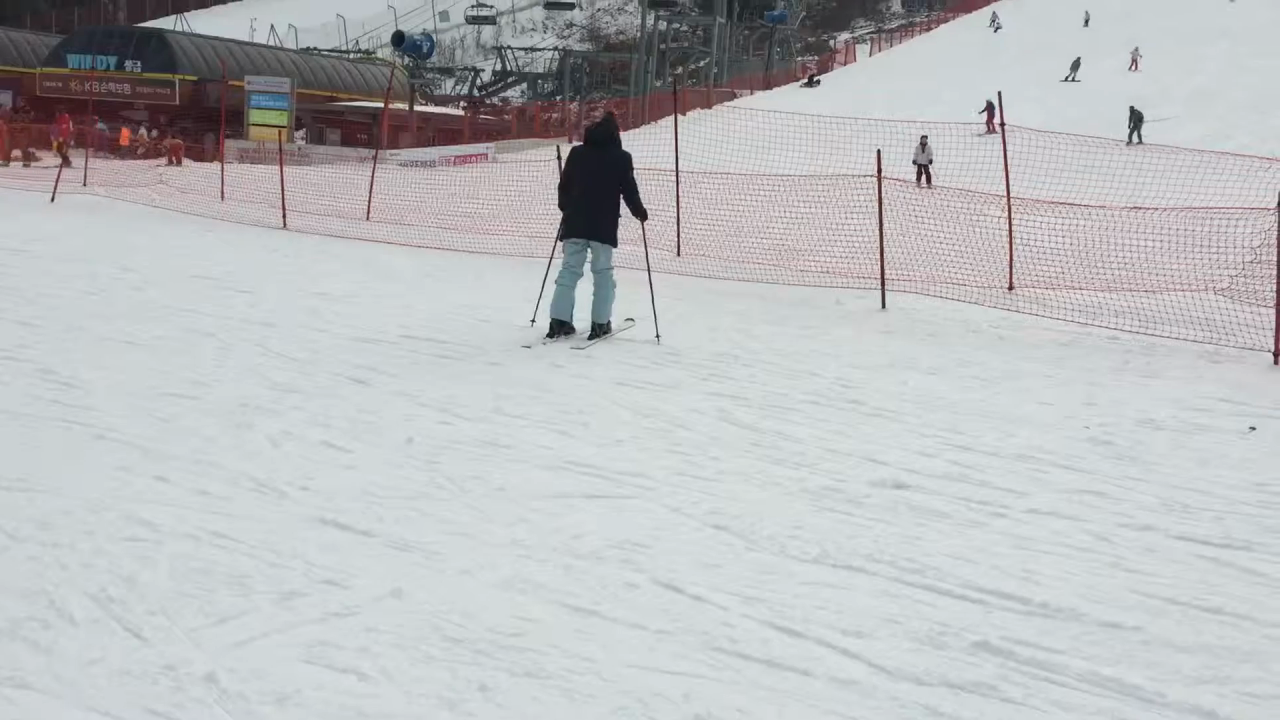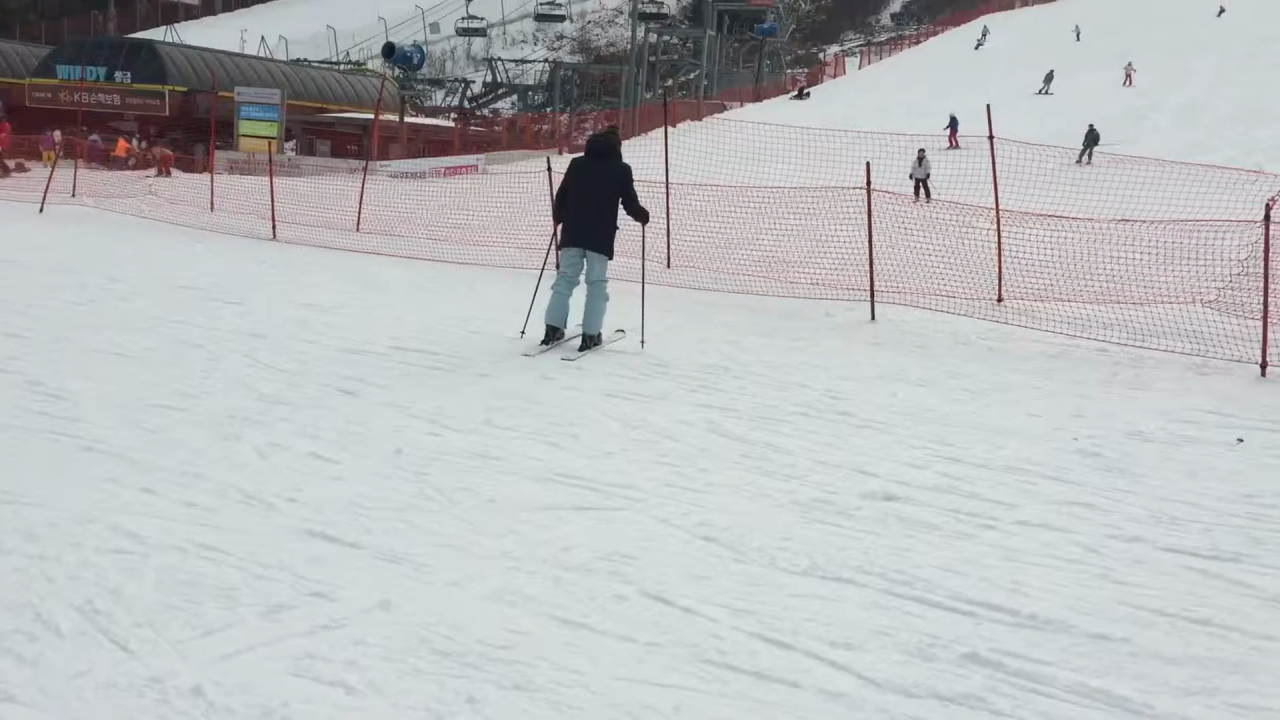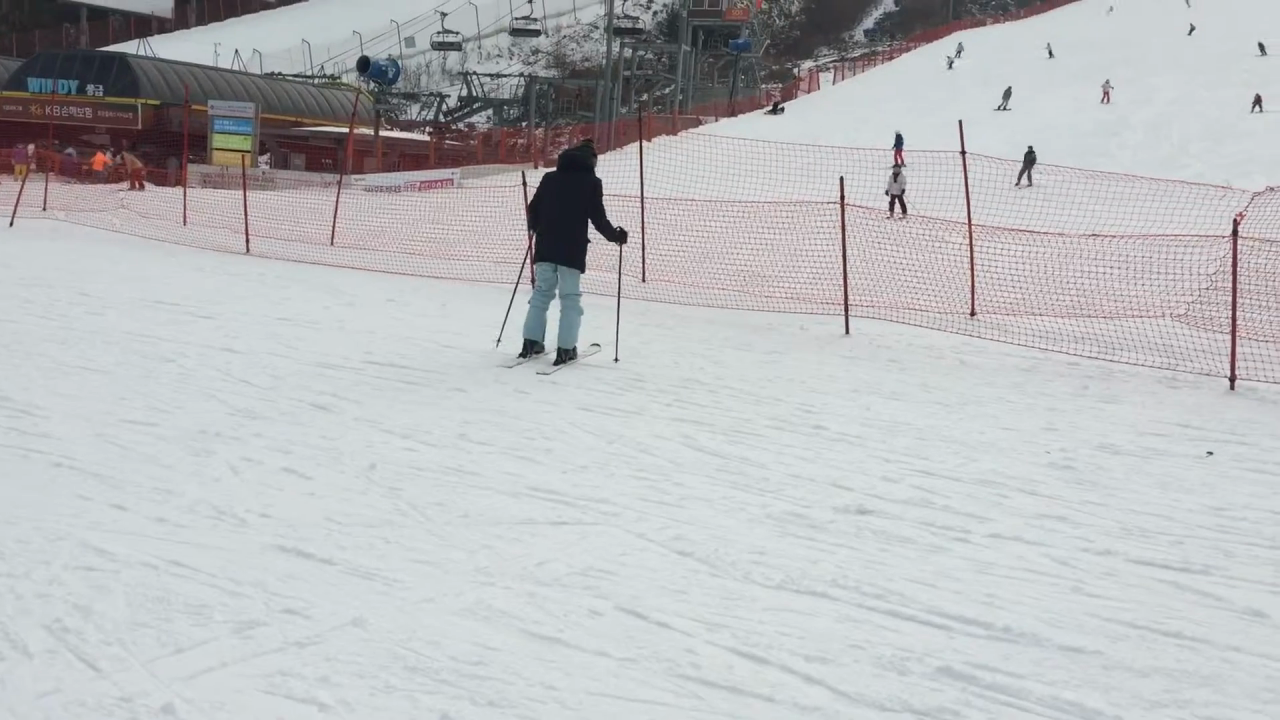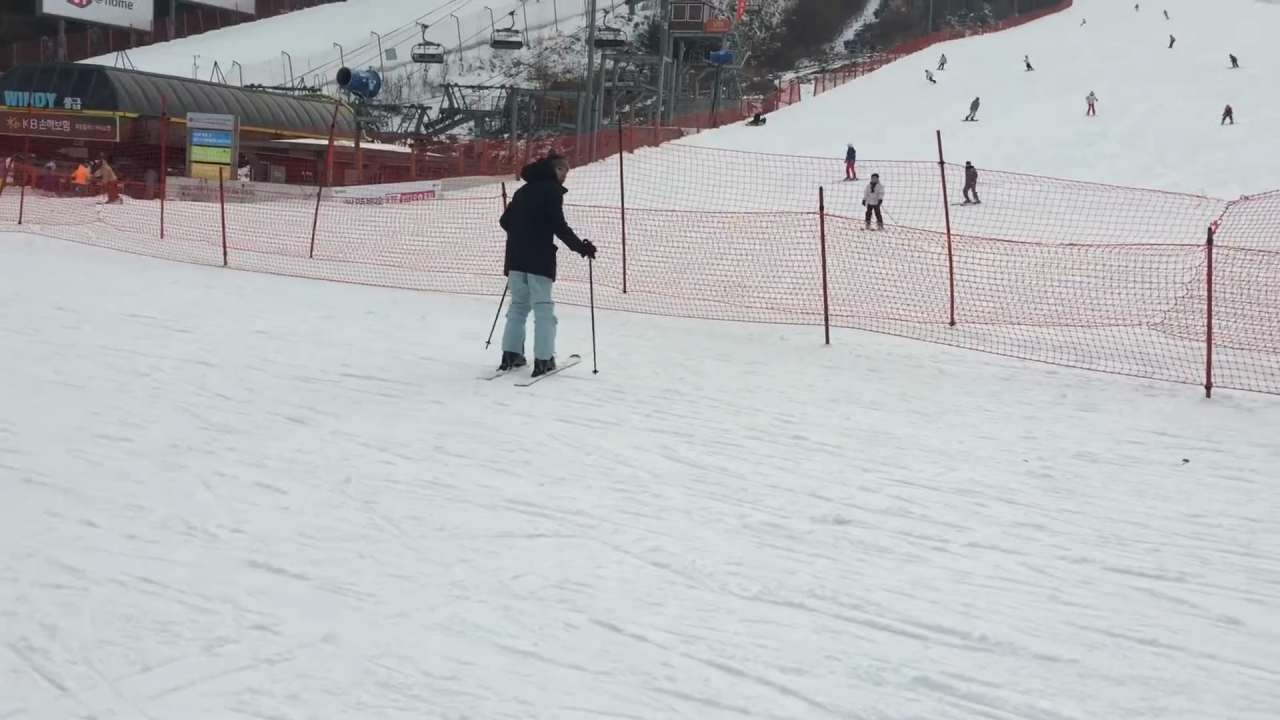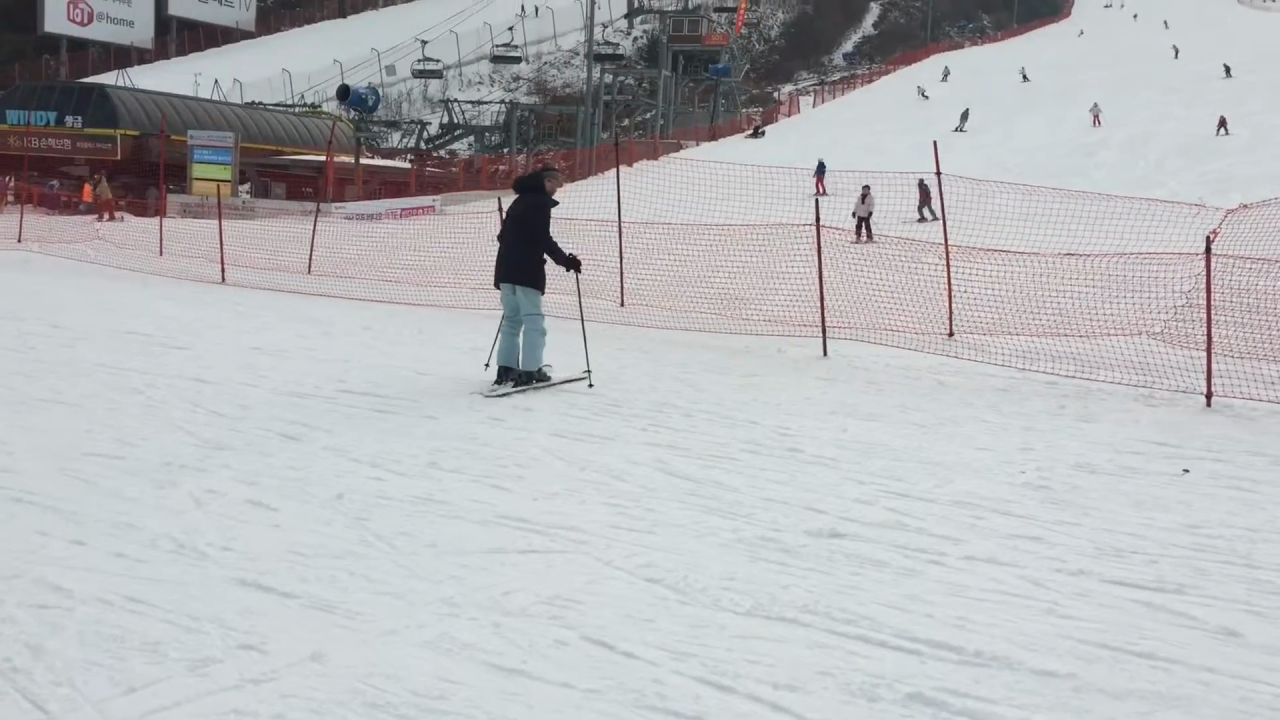
dt=0.3s
person 1, frame 1
left shoulder: (577, 152)
right shoulder: (621, 157)
left elbow: (564, 186)
right elbow: (629, 190)
left wrist: (566, 208)
right wrist: (640, 212)
left hip: (575, 221)
right hip: (604, 224)
left knee: (569, 270)
right knee: (602, 272)
left ankle: (559, 321)
right ankle: (600, 323)
person 1, frame 2
left shoulder: (577, 164)
right shoulder: (622, 169)
left elbow: (562, 195)
right elbow: (630, 202)
left wrist: (558, 218)
right wrist: (642, 216)
left hip: (573, 232)
right hip: (601, 235)
left knee: (565, 278)
right knee: (596, 283)
left ankle: (553, 328)
right ankle: (590, 334)
person 1, frame 3
left shoulder: (550, 178)
right shoulder: (591, 181)
left elbow: (533, 208)
right elbow: (598, 217)
left wrist: (539, 227)
right wrist: (615, 235)
left hip: (546, 245)
right hip: (572, 248)
left knee: (541, 292)
right knee: (570, 297)
left ankle: (531, 342)
right ankle: (566, 348)
person 1, frame 4
left shoulder: (523, 190)
right shoulder: (552, 189)
left elbow: (505, 220)
right elbow: (558, 225)
right wrist: (581, 246)
left hip: (516, 255)
right hip: (539, 257)
left knee: (518, 305)
right knee: (543, 307)
left ankle: (511, 354)
right ankle: (543, 359)
person 1, frame 5
left shoulder: (519, 202)
right shoulder: (540, 202)
left elbow: (503, 235)
right elbow: (543, 238)
right wrist: (565, 260)
left hip: (507, 268)
right hip: (528, 270)
left knee: (512, 319)
right knee: (533, 319)
left ankle: (506, 369)
right ankle: (530, 370)
